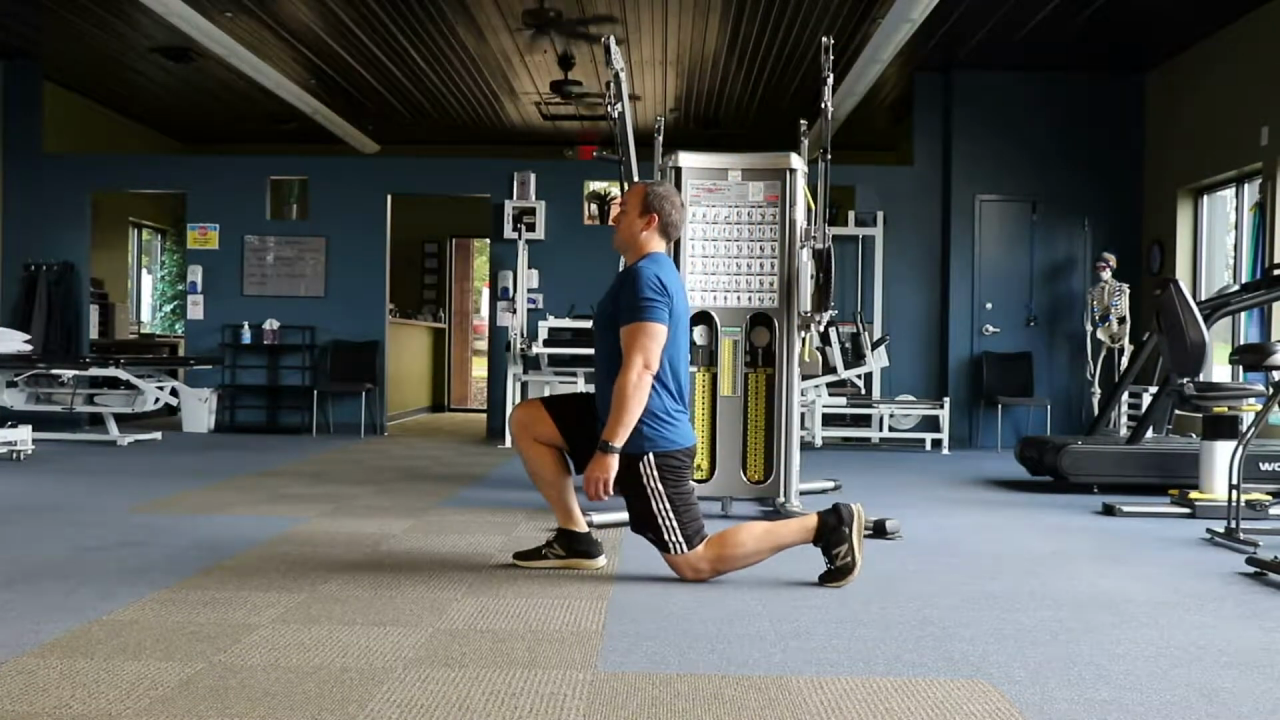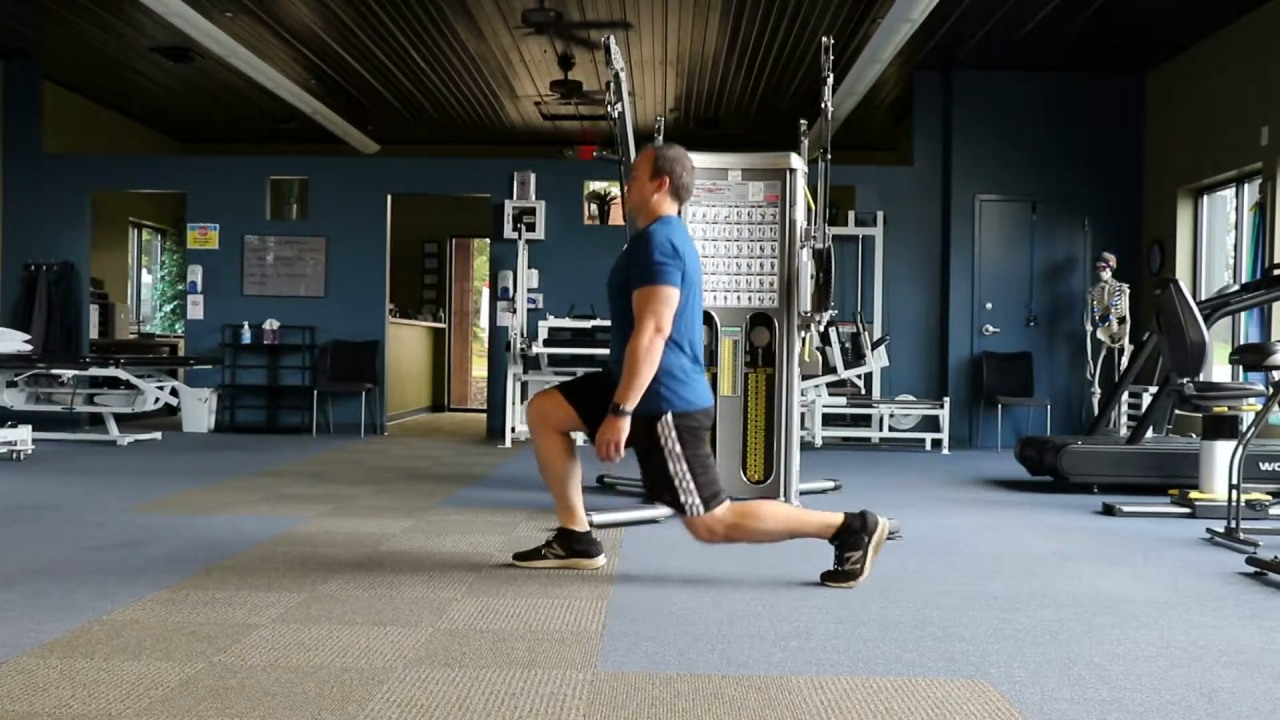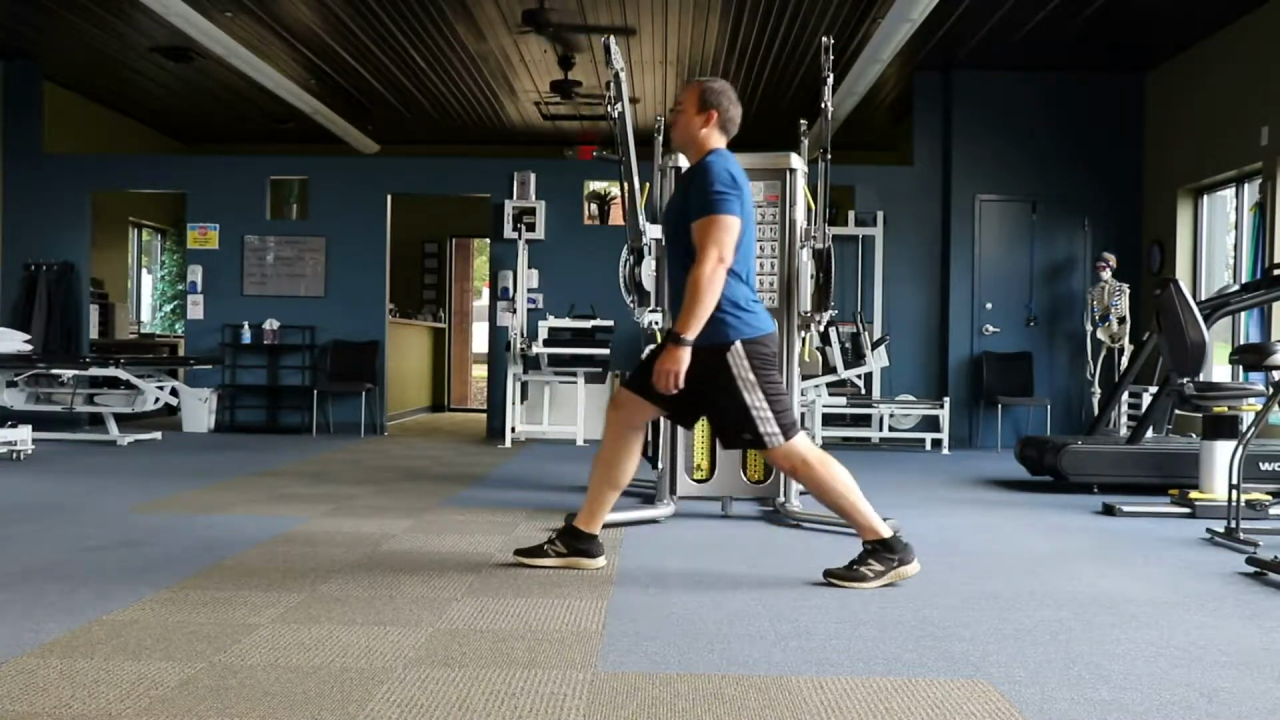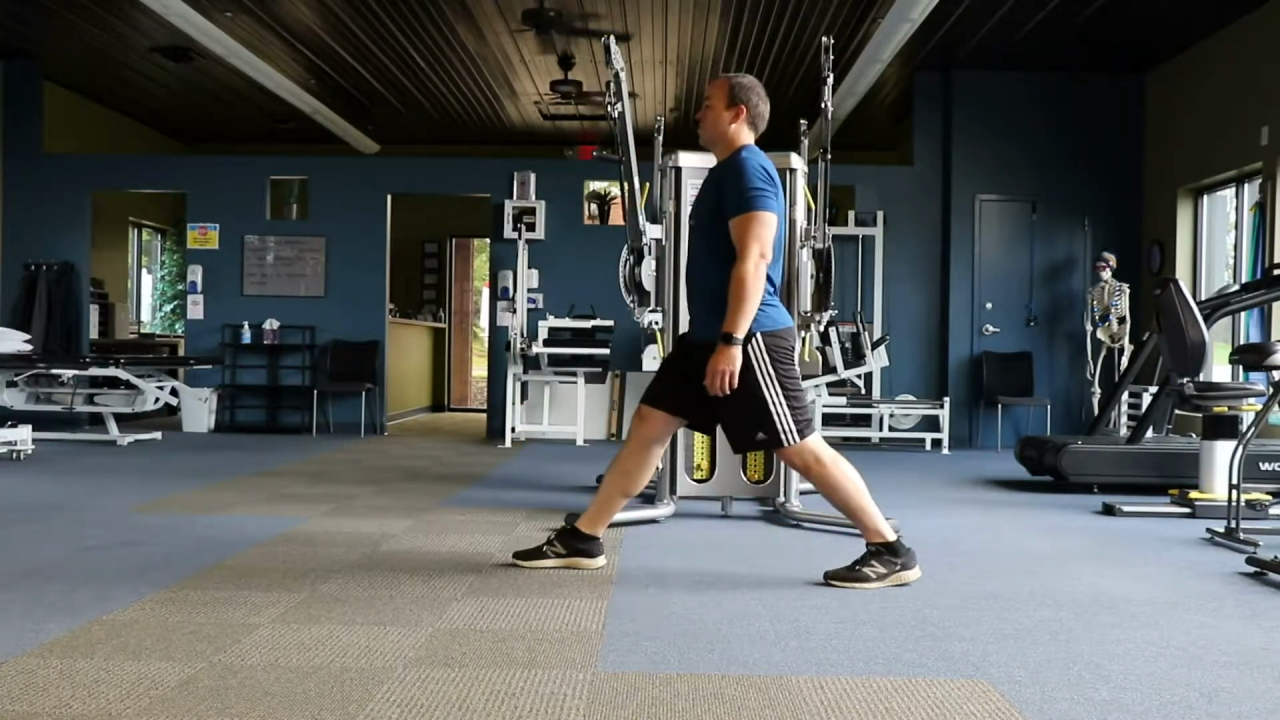
dt=0.5s
person 1, frame 1
left shoulder: (644, 276)
right shoulder: (655, 273)
left elbow: (640, 370)
left wrist: (607, 450)
left hip: (647, 438)
right hip: (635, 426)
left knee: (696, 563)
right knee: (526, 421)
left ankle: (829, 524)
right ankle: (576, 539)
person 1, frame 2
left shoulder: (657, 239)
right shoulder: (663, 236)
left elbow: (653, 332)
left wrist: (621, 412)
right wrist: (622, 401)
left hip: (667, 399)
right hip: (650, 388)
left knee: (710, 524)
right knee: (544, 410)
left ankle: (852, 528)
right ankle: (576, 539)
person 1, frame 3
left shoulder: (714, 171)
right shoulder: (706, 173)
left elbow: (713, 262)
left wrist: (680, 341)
right wrist: (684, 339)
left hip: (732, 339)
right hip: (707, 337)
left knee: (788, 450)
right knee: (624, 411)
left ankle: (888, 546)
right ankle: (582, 538)
person 1, frame 4
left shoulder: (748, 168)
right shoulder: (729, 172)
left elbow: (754, 259)
left wrist: (731, 342)
left hip: (749, 337)
right hip: (710, 335)
left knee: (799, 447)
right knee: (648, 426)
left ankle: (891, 550)
right ankle: (580, 540)
